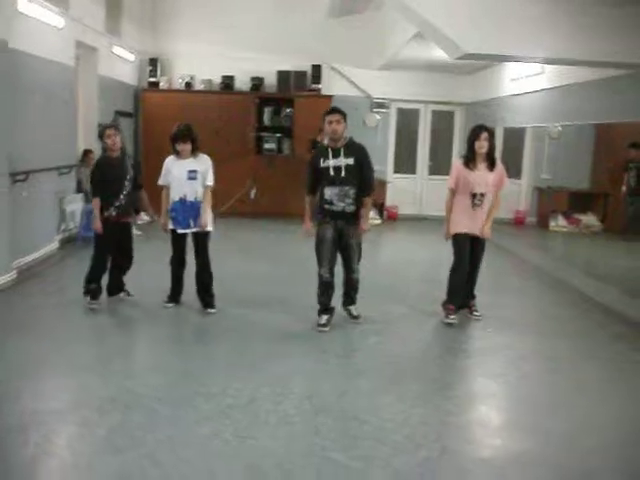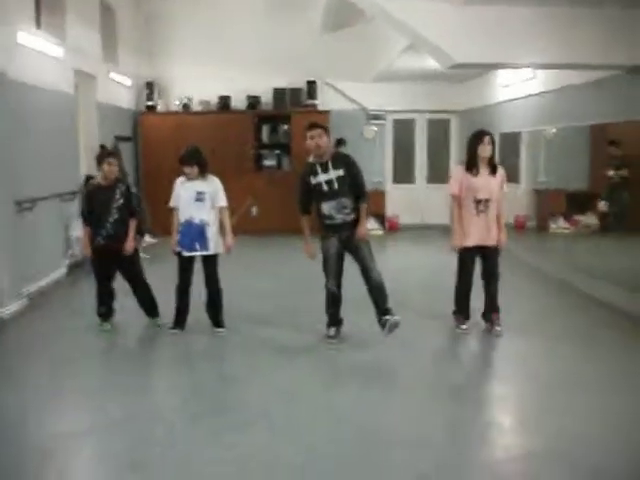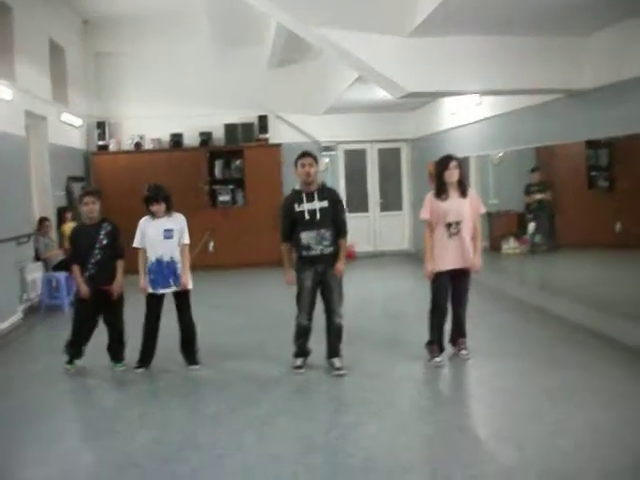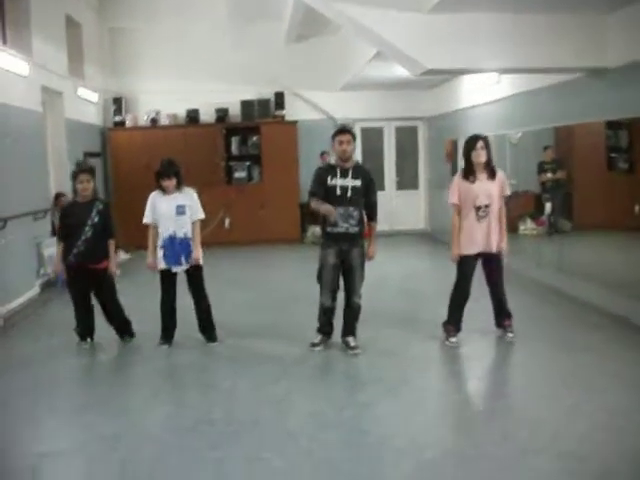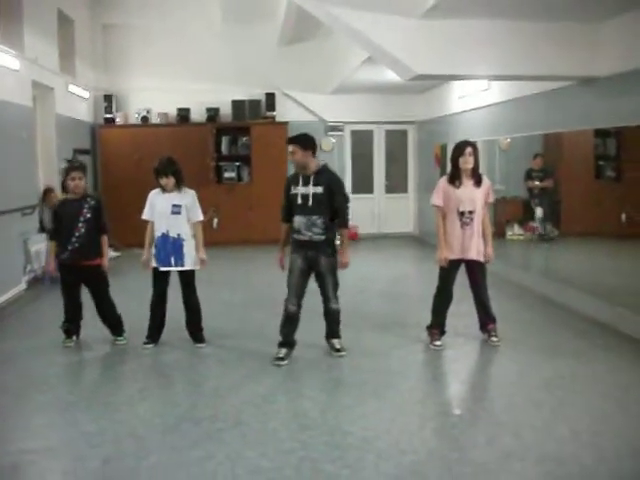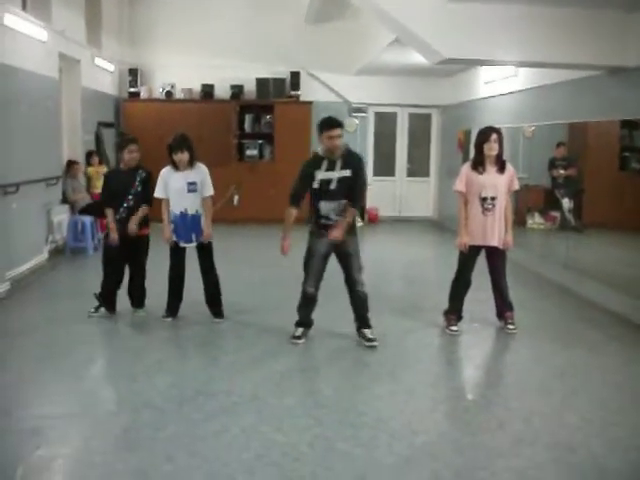
dt=0.7s
person 1, frame 1
left shoulder: (358, 151)
right shoulder: (318, 155)
left elbow: (367, 187)
right elbow: (311, 190)
left wrist: (365, 218)
right wrist: (307, 219)
left hip: (351, 220)
right hip: (326, 220)
left knee: (352, 267)
right knee: (325, 269)
left ankle: (350, 303)
right ankle: (325, 311)
person 1, frame 2
left shoulder: (345, 161)
right shoulder: (307, 173)
left elbow: (361, 193)
right elbow: (305, 210)
left wrist: (363, 223)
right wrist: (307, 241)
left hip: (354, 228)
right hip: (330, 234)
left knee: (371, 271)
right knee: (332, 281)
left ankle: (385, 316)
right ankle: (333, 323)
person 1, frame 3
left shoulder: (331, 195)
right shoulder: (291, 201)
left elbow: (341, 231)
right elbow: (286, 238)
left wrist: (341, 259)
right wrist: (288, 268)
left hip: (330, 264)
right hip: (306, 266)
left knee: (334, 312)
right knee: (304, 314)
left ankle: (334, 355)
right ankle: (301, 354)
person 1, frame 4
left shoulder: (364, 175)
right shoulder: (323, 173)
left elbow: (371, 212)
right elbow: (312, 199)
left wrist: (372, 243)
right wrist: (323, 207)
left hip: (355, 243)
right hip: (330, 243)
left knee: (354, 292)
right knee: (327, 291)
left ankle: (349, 334)
right ankle: (324, 332)
person 1, frame 5
left shoulder: (331, 180)
right shoulder: (292, 181)
left elbow: (342, 218)
right elbow: (286, 218)
left wrist: (344, 250)
right wrist: (282, 248)
left hip: (325, 250)
right hip: (299, 250)
left knee: (330, 297)
right knee: (292, 299)
left ankle: (333, 337)
right ankle: (286, 344)
person 1, frame 6
left shoulder: (354, 161)
right shoulder: (312, 165)
left elbow: (356, 199)
right elbow: (295, 200)
left wrist: (342, 227)
right wrist: (286, 235)
left hip: (346, 231)
right hip: (320, 232)
left knee: (356, 281)
right knee: (311, 281)
left ankle: (364, 327)
right ankle: (303, 324)
person 2, frame 1
left shoulder: (496, 167)
right shoulder: (460, 166)
left elbow: (496, 200)
right elbow: (451, 196)
left wrist: (488, 224)
right wrist: (448, 223)
left hip: (480, 226)
right hip: (461, 224)
left knee: (474, 266)
right knee: (461, 264)
left ankle: (468, 301)
right ankle: (451, 305)
person 2, frame 2
left shoulder: (499, 173)
right shoulder: (462, 173)
left elbow: (499, 205)
right elbow: (455, 205)
left wrist: (502, 231)
right wrist: (456, 234)
left hip: (490, 235)
right hip: (468, 235)
left knee: (492, 275)
right knee: (465, 276)
left ankle: (492, 315)
right ankle: (461, 315)
person 2, frame 3
left shoulder: (470, 195)
right shoulder: (432, 198)
left elbow: (476, 227)
right elbow: (428, 231)
left wrist: (477, 254)
right wrist: (428, 260)
left hip: (464, 259)
right hip: (441, 260)
left knee: (460, 302)
right knee: (439, 303)
left ankle: (459, 339)
right ankle: (435, 345)
person 2, frame 4
left shoulder: (498, 177)
right shoulder: (460, 179)
left elbow: (501, 209)
right elbow: (456, 214)
left wrist: (504, 238)
right wrist: (455, 244)
left hip: (492, 242)
right hip: (468, 243)
left knee: (497, 283)
right knee: (462, 285)
left ankle: (504, 321)
right ankle: (451, 326)
person 2, frame 5
left shoulder: (483, 183)
right shoulder: (445, 183)
left elbow: (485, 215)
right elbow: (440, 218)
left wrist: (489, 244)
right wrist: (441, 247)
left hip: (475, 247)
right hip: (451, 248)
left knee: (480, 288)
right knee: (444, 290)
left ankle: (489, 326)
right ankle: (436, 330)
person 2, frame 6
left shoulder: (507, 170)
right shoulder: (469, 169)
left elbow: (508, 203)
right elbow: (462, 203)
left wrist: (509, 232)
right wrist: (462, 233)
left hip: (496, 235)
right hip: (472, 234)
left knee: (499, 276)
right knee: (463, 275)
left ankle: (506, 314)
right ankle: (452, 315)
person 3, frame 1
left shoulder: (204, 161)
right shoulder: (170, 162)
left elbow: (207, 190)
right elbow: (166, 190)
left wrist: (205, 215)
right wrist: (164, 215)
left hip: (198, 216)
right hip: (177, 217)
left knee: (202, 258)
right knee: (177, 258)
left ankle: (207, 299)
right ankle: (174, 295)
person 3, frame 2
left shoulder: (213, 183)
right shoulder: (179, 183)
left elbow: (222, 210)
right elbow: (176, 212)
left wrist: (228, 235)
right wrist: (174, 236)
left hip: (208, 240)
right hip: (185, 240)
left knee: (212, 280)
right knee: (183, 281)
left ankle: (217, 320)
right ankle: (179, 320)
person 3, frame 3
left shoulder: (178, 219)
right shoulder: (144, 223)
left elbow: (184, 248)
right elbow: (141, 252)
left wrist: (185, 274)
right wrist: (142, 277)
left hip: (177, 276)
right hip: (154, 278)
left knee: (185, 317)
right knee: (151, 319)
left ankle: (191, 355)
right ankle: (144, 359)
person 3, frame 4
left shoulder: (189, 195)
right shoulder: (154, 198)
left elbow: (196, 224)
right elbow: (152, 228)
left wrist: (197, 249)
right wrist: (151, 254)
left hip: (189, 253)
right hip: (166, 255)
left knee: (199, 293)
right knee: (167, 296)
left ankle: (209, 331)
right ankle: (167, 335)
person 3, frame 5
left shoulder: (189, 195)
right shoulder: (154, 196)
left elbow: (196, 224)
right elbow: (150, 225)
left wrist: (200, 250)
right wrist: (146, 251)
left hip: (184, 253)
right hip: (160, 254)
left knee: (189, 294)
right knee: (158, 295)
left ankle: (196, 333)
right ankle: (153, 334)
person 3, frame 6
left shoulder: (201, 170)
right shoulder: (166, 173)
left elbow: (207, 200)
right elbow: (165, 203)
left wrist: (208, 226)
right wrist: (166, 228)
left hip: (200, 228)
right hip: (177, 230)
left knee: (208, 268)
right knee: (176, 269)
left ankle: (216, 307)
right ankle: (172, 308)
person 4, frame 1
left shoulder: (129, 162)
right shoulder: (101, 164)
left elbow: (138, 188)
right elbow: (96, 194)
left wrist: (148, 208)
right wrist: (96, 218)
left hip: (125, 217)
right hip: (107, 218)
left knee: (124, 256)
right knee: (101, 255)
left ankle: (116, 288)
right ankle: (91, 292)
person 4, frame 2
left shoulder: (123, 188)
right shoulder: (91, 191)
left elbow: (132, 215)
right elbow: (87, 221)
left wrist: (131, 239)
right wrist: (86, 244)
left hip: (124, 244)
right hip: (101, 246)
left knee: (137, 280)
right knee: (103, 282)
left ankle: (153, 313)
right ankle: (105, 315)
person 4, frame 3
left shoulder: (110, 227)
right shoulder: (77, 232)
left elbow: (119, 256)
right elbow: (74, 262)
left wrist: (119, 280)
right wrist: (80, 284)
left hip: (110, 285)
right hip: (88, 286)
left knee: (115, 324)
right knee: (82, 323)
left ankle: (117, 357)
right ankle: (72, 356)
person 4, frame 4
left shoulder: (101, 206)
right shoulder: (67, 209)
left elbow: (110, 236)
right elbow: (62, 238)
left wrist: (112, 260)
right wrist: (59, 262)
left hip: (99, 263)
right hip: (75, 265)
left knee: (109, 300)
right knee: (81, 302)
left ankle: (126, 332)
right ankle: (85, 335)
person 4, frame 5
left shoulder: (93, 203)
right shoulder: (60, 207)
left elbow: (102, 231)
right elbow: (54, 236)
left wrist: (105, 256)
right wrist: (51, 259)
left hip: (92, 260)
right hip: (68, 262)
left knee: (102, 297)
right knee: (71, 299)
left ankle: (117, 331)
right ankle: (71, 333)
person 4, frame 6
left shoulder: (145, 175)
right shoulder: (111, 176)
left elbow: (147, 203)
right elbow: (107, 205)
left wrist: (135, 220)
right wrist: (113, 230)
left hip: (139, 231)
right hip: (116, 231)
left knee: (138, 269)
right knee: (112, 269)
left ankle: (138, 303)
right ankle: (106, 304)
